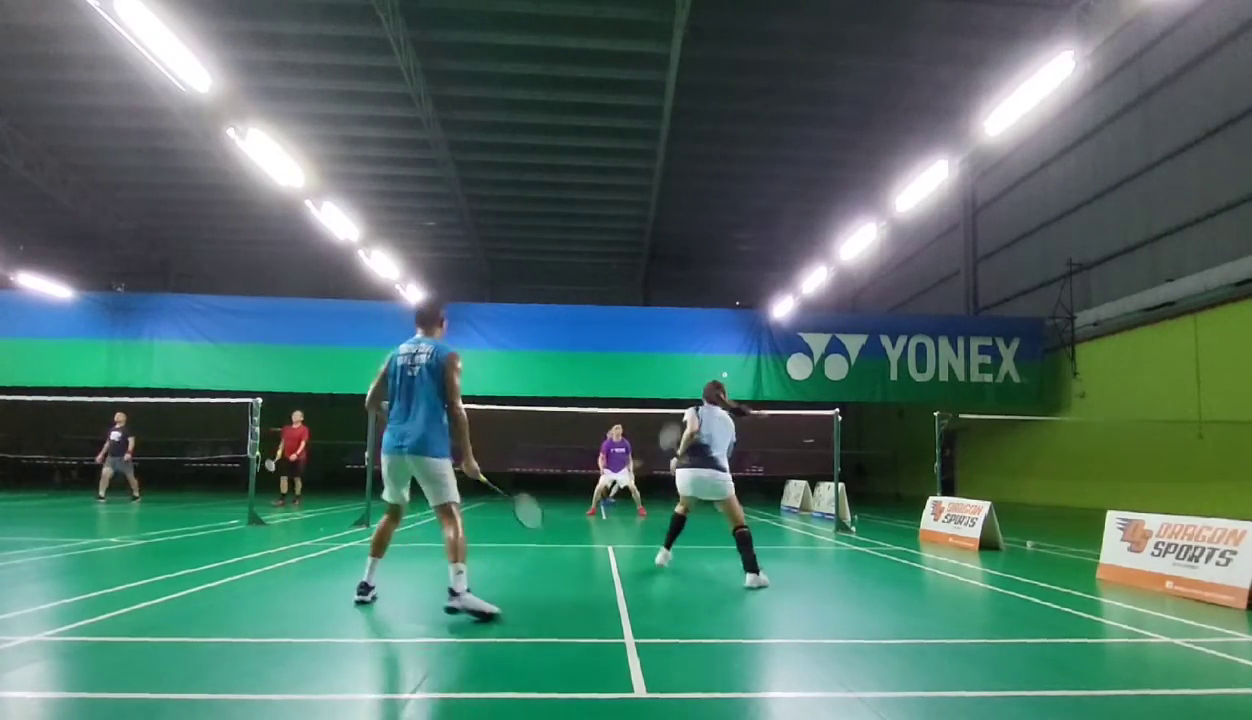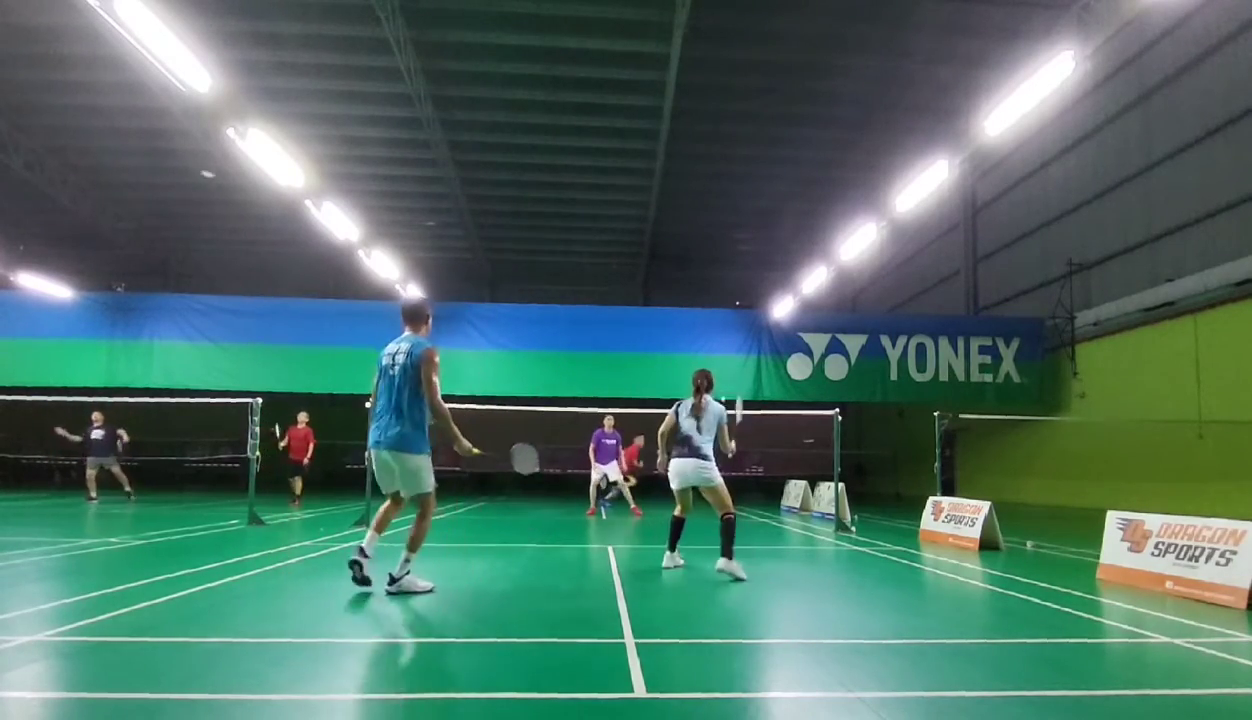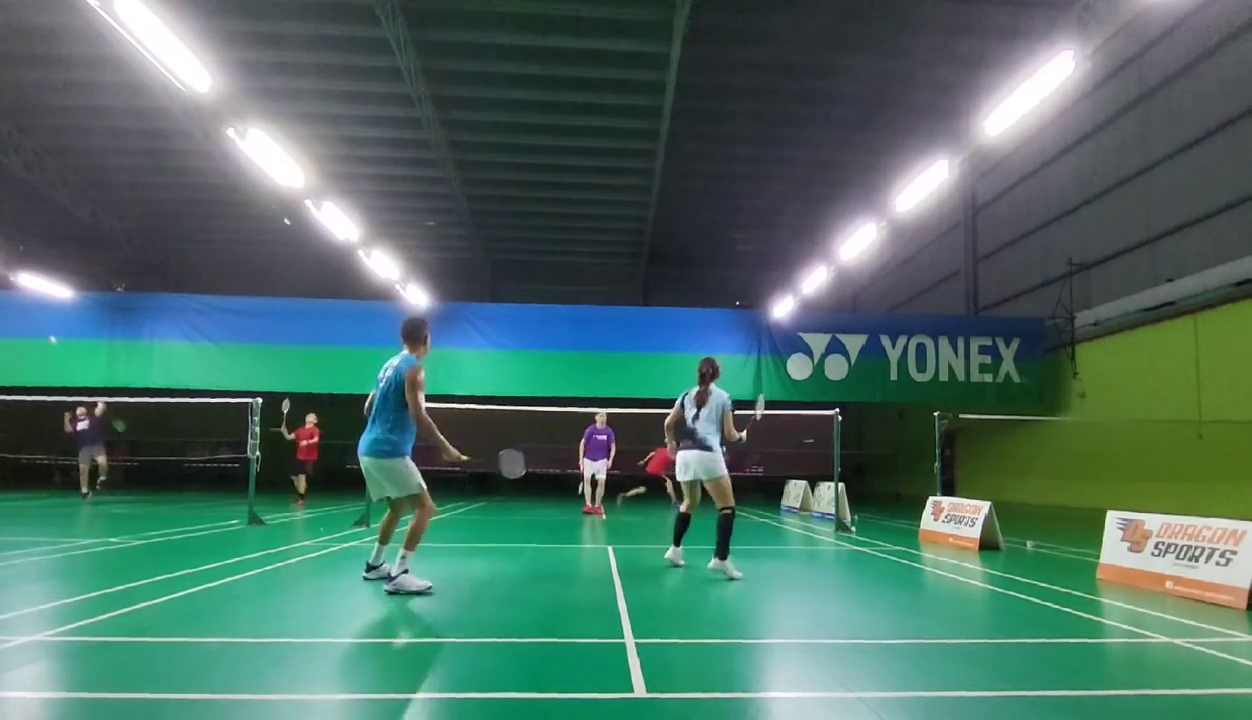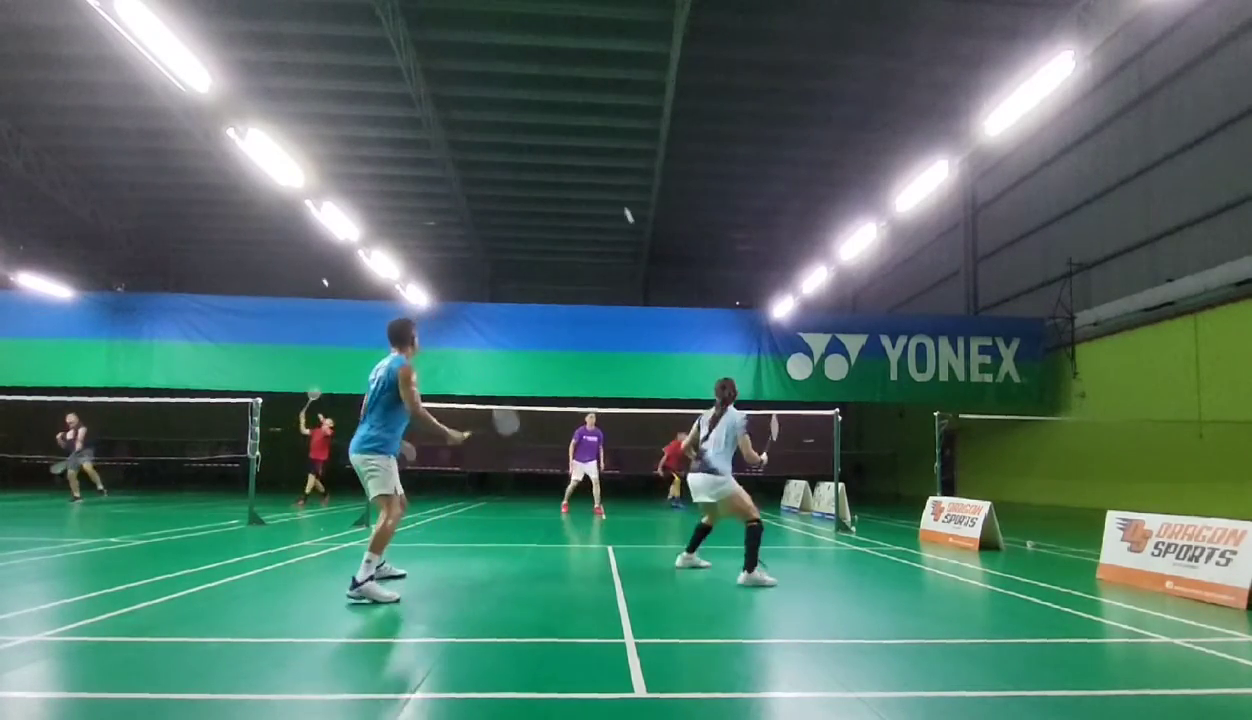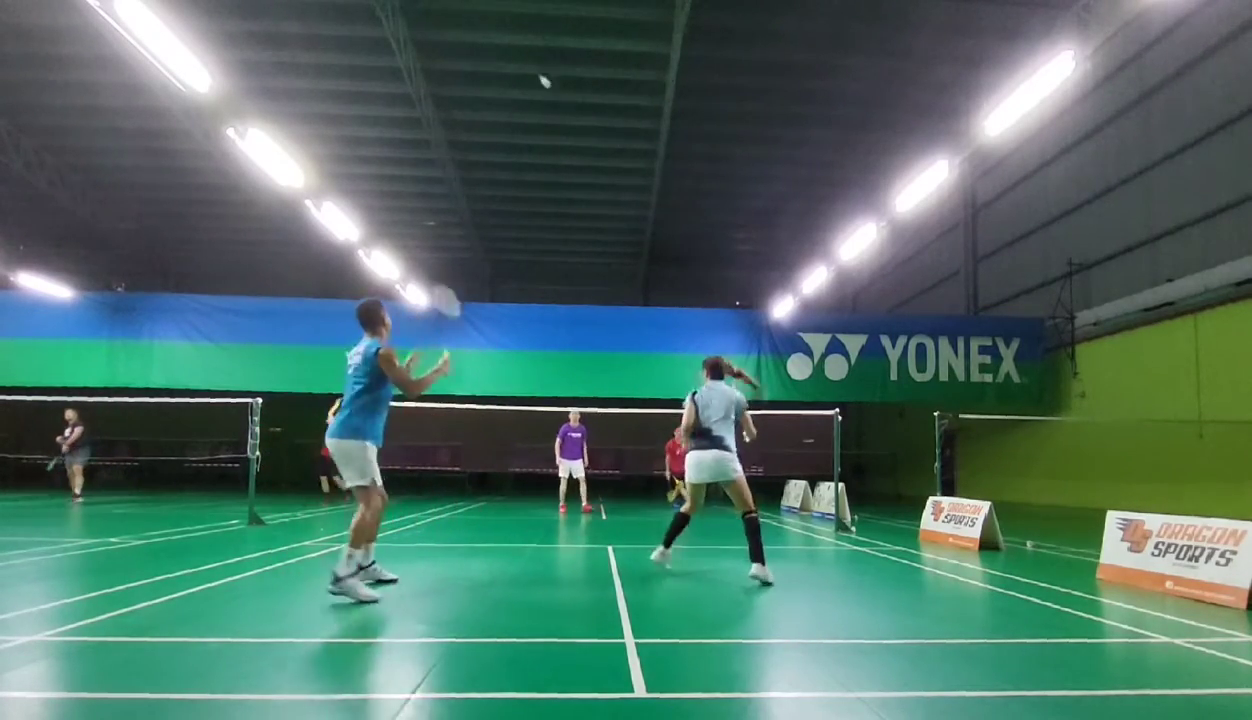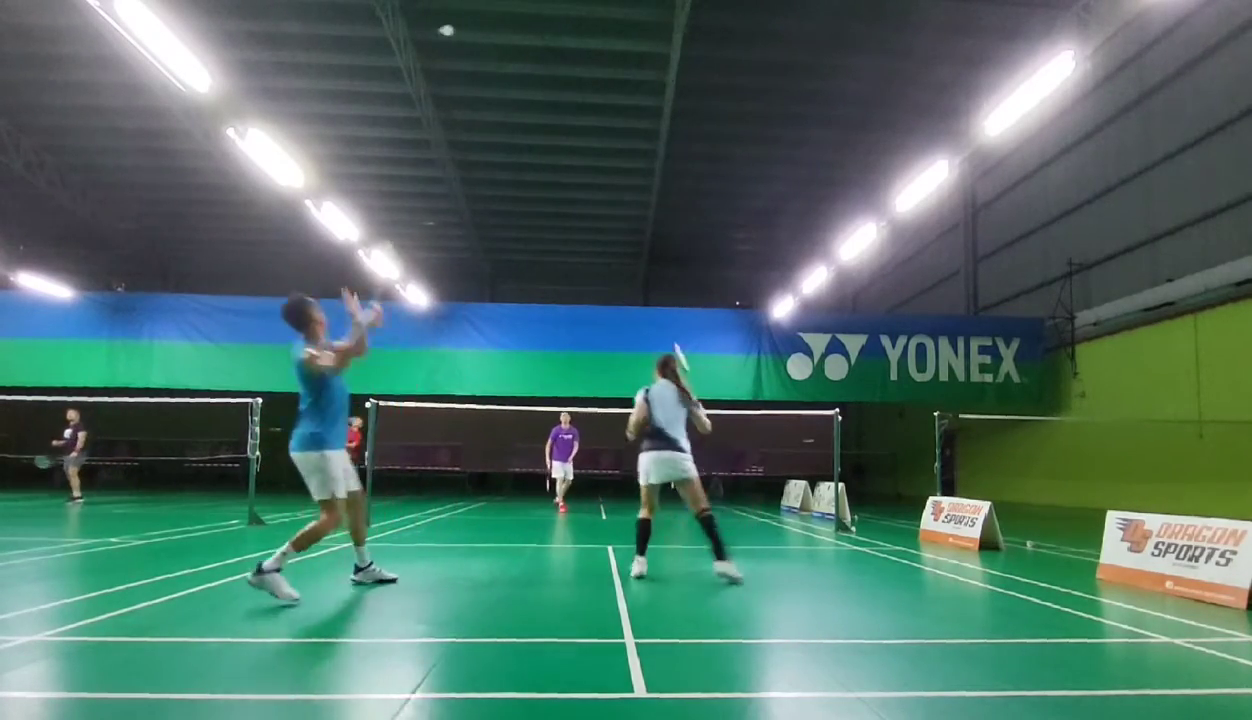
dt=0.3s
person 1, frame 1
left shoulder: (396, 354)
right shoulder: (447, 356)
left elbow: (372, 402)
right elbow: (455, 408)
right wrist: (468, 456)
left hip: (394, 445)
right hip: (429, 448)
left knee: (392, 513)
right knee: (452, 519)
left ankle: (367, 584)
right ankle: (458, 591)
person 1, frame 2
left shoulder: (388, 351)
right shoulder: (426, 352)
right elbow: (434, 402)
right wrist: (457, 438)
left hip: (380, 439)
right hip: (410, 442)
left knee: (396, 500)
right knee: (425, 508)
left ankle: (363, 554)
right ankle: (400, 575)
person 1, frame 3
left shoulder: (389, 365)
right shoulder: (413, 369)
left elbow: (368, 408)
right elbow: (418, 414)
right wrist: (446, 448)
left hip: (369, 449)
right hip: (389, 451)
left knee: (398, 507)
right knee: (425, 508)
left ankle: (375, 564)
right ankle: (400, 572)
person 1, frame 4
left shoulder: (380, 367)
right shoulder: (404, 368)
right elbow: (415, 409)
left wrist: (396, 440)
right wrist: (448, 433)
left hip: (362, 447)
right hip: (377, 450)
left knee: (395, 505)
right knee: (391, 513)
left ankle: (377, 564)
right ankle: (362, 580)
person 1, frame 5
left shoulder: (358, 351)
right shoulder: (379, 350)
right elbow: (410, 388)
left wrist: (403, 369)
right wrist: (441, 368)
left hip: (345, 435)
right hip: (352, 436)
left knee: (376, 501)
right knee: (371, 504)
left ankle: (365, 565)
right ankle: (345, 574)
person 1, frame 6
left shoulder: (323, 348)
right shoulder: (309, 351)
left elbow: (345, 355)
right elbow: (339, 363)
left wrist: (357, 319)
right wrist: (364, 326)
left hip: (329, 444)
right hip: (315, 444)
left knee: (356, 502)
right knee: (333, 517)
left ankle: (364, 567)
right ankle: (269, 568)
person 2, frame 1
left shoulder: (696, 411)
right shoulder: (729, 422)
left elbow: (692, 431)
left wrist: (679, 455)
left hip: (689, 471)
right hip: (717, 475)
left knee: (683, 507)
right knee: (739, 524)
left ankle: (665, 553)
right ankle: (753, 573)
person 2, frame 2
left shoulder: (680, 405)
right shoulder: (719, 409)
left elbow: (663, 431)
right elbow: (725, 447)
left wrist: (662, 455)
right wrist: (731, 448)
left hip: (678, 463)
right hip: (703, 464)
left knee: (682, 509)
right knee: (728, 511)
left ankle: (671, 556)
right ankle: (726, 559)
person 2, frame 3
left shoulder: (687, 396)
right shoulder: (723, 397)
left elbow: (668, 424)
right elbow: (730, 434)
left wrist: (671, 443)
right wrist: (741, 436)
left hip: (685, 455)
right hip: (707, 455)
left knee: (689, 502)
right knee: (727, 506)
left ankle: (675, 550)
right ankle: (721, 559)
person 2, frame 4
left shoulder: (704, 417)
right shoulder: (738, 418)
left elbow: (686, 447)
right elbow: (748, 455)
right wrist: (761, 460)
left hip: (695, 477)
right hip: (717, 477)
left knee: (712, 517)
right knee: (753, 518)
left ankle: (687, 556)
right ankle: (750, 572)
person 2, frame 5
left shoulder: (695, 395)
right shoulder: (737, 395)
left elbow: (686, 425)
right elbow: (751, 433)
left wrist: (685, 442)
right wrist: (747, 436)
left hip: (697, 457)
right hip: (724, 456)
left knee: (690, 506)
right knee: (749, 511)
left ankle: (664, 551)
right ankle: (758, 565)
person 2, frame 6
left shoulder: (646, 393)
right shoulder: (685, 395)
left elbow: (635, 423)
right elbow: (706, 428)
left wrist: (632, 433)
right wrist: (699, 411)
left hip: (651, 456)
right hip: (678, 456)
left knee: (647, 510)
right knee: (702, 510)
left ankle: (640, 561)
right ankle: (721, 561)
